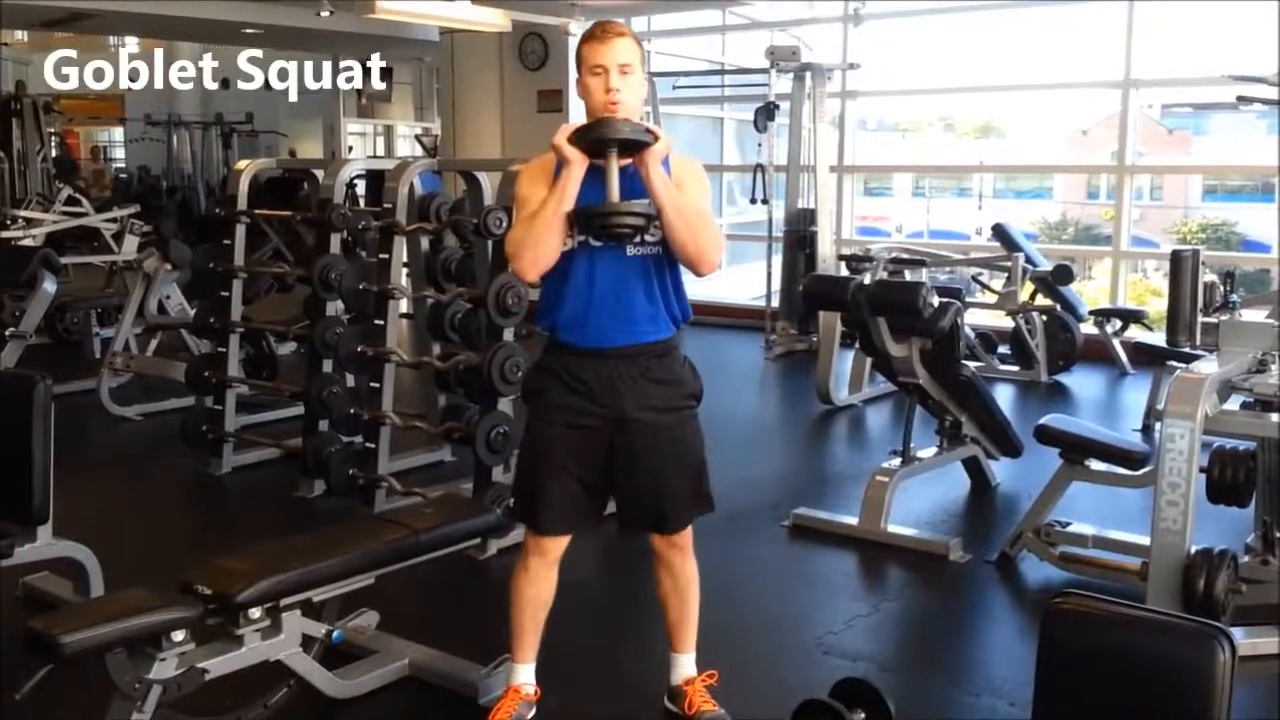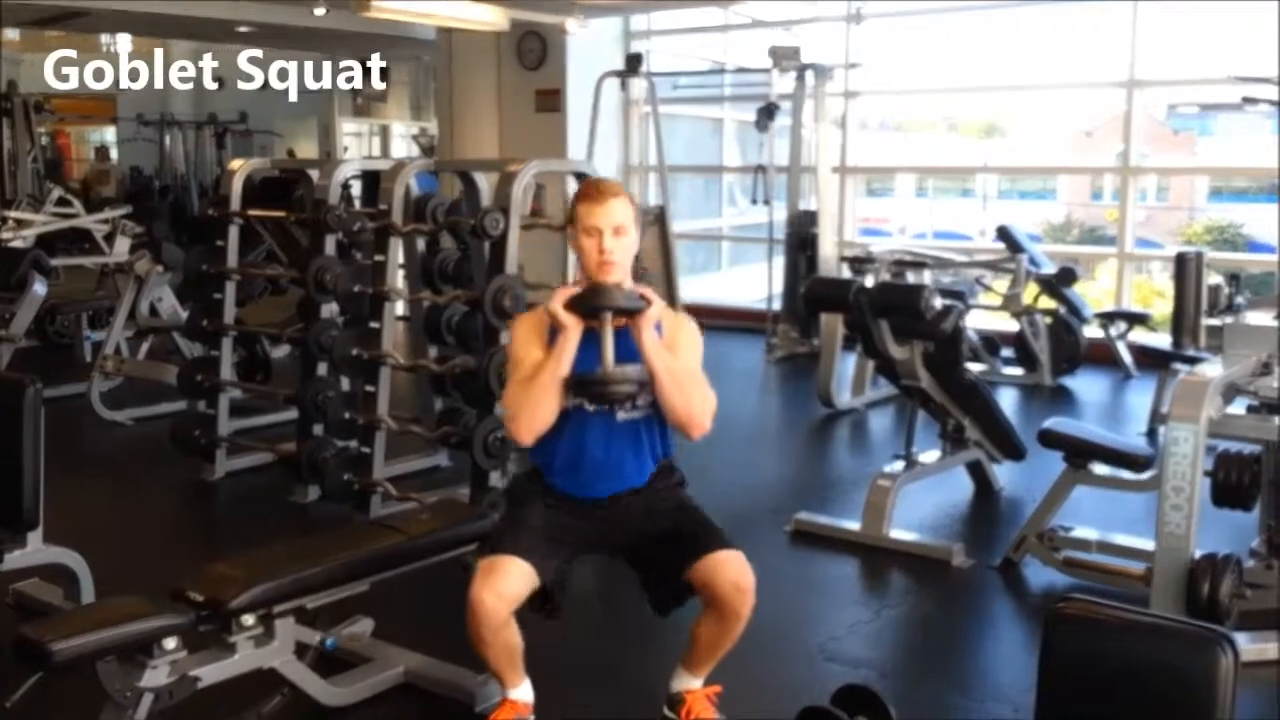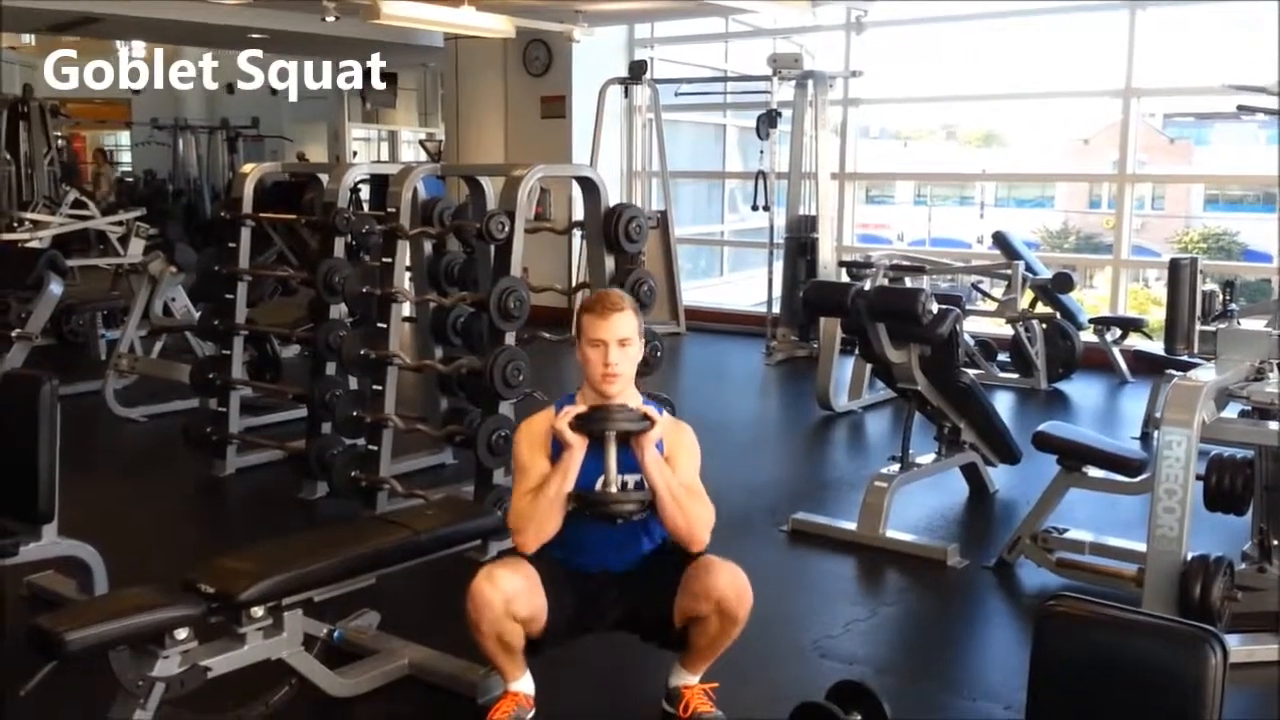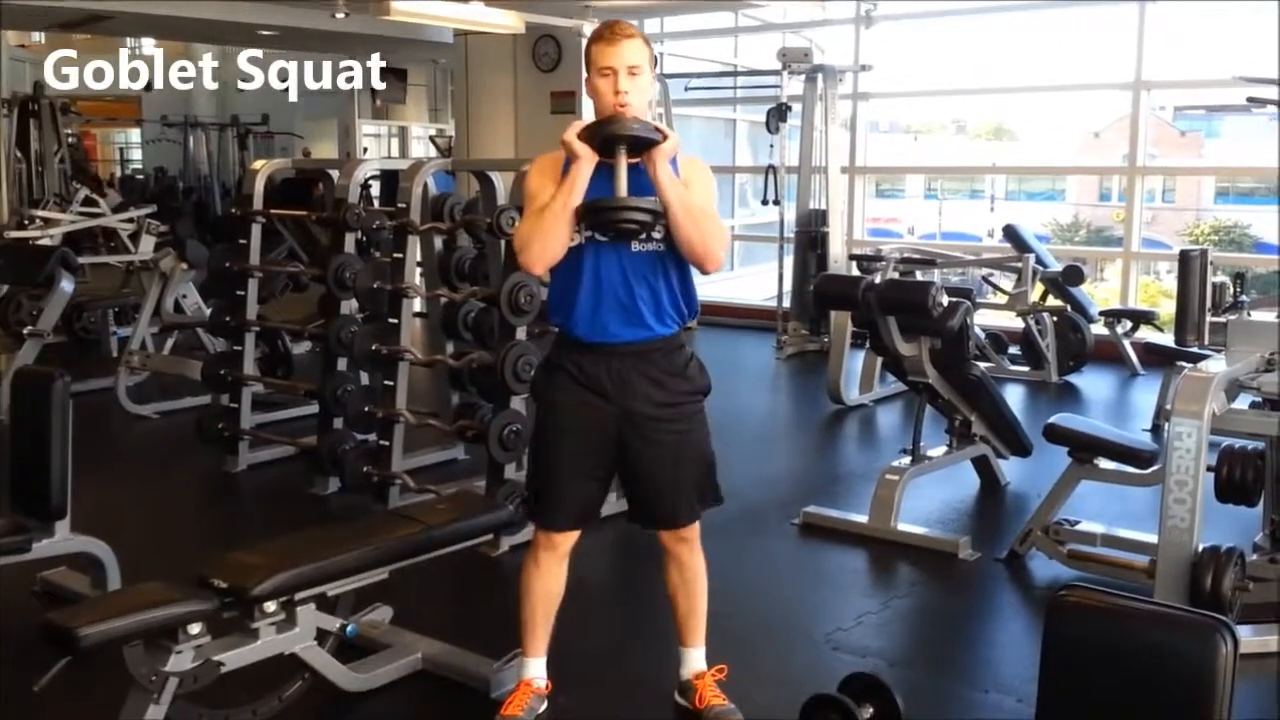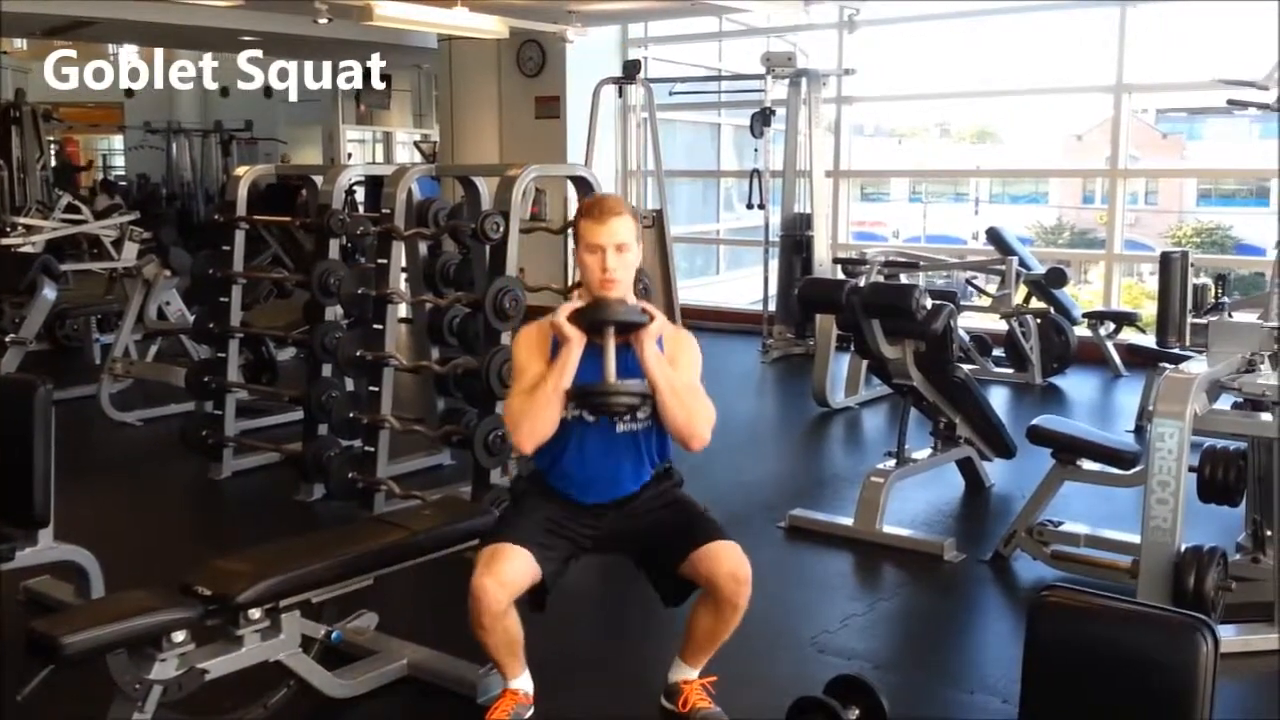
dt=1s
person 1, frame 1
left shoulder: (680, 168)
right shoulder: (544, 170)
left elbow: (706, 259)
right elbow: (527, 264)
left wrist: (652, 170)
right wrist: (575, 171)
left hip: (655, 373)
right hip: (570, 375)
left knee: (673, 537)
right knee: (544, 542)
person 1, frame 2
left shoulder: (673, 325)
right shoulder: (537, 325)
left elbow: (696, 422)
right elbow: (524, 428)
left wrist: (645, 335)
right wrist: (570, 336)
left hip: (645, 493)
right hip: (557, 497)
left knee: (735, 584)
right knee: (488, 598)
person 1, frame 3
left shoulder: (673, 433)
right shoulder: (540, 430)
left elbow: (696, 538)
right elbow: (527, 540)
left wrist: (647, 453)
right wrist: (573, 454)
left hip: (646, 574)
right hip: (564, 578)
left knee: (730, 590)
right knee: (488, 592)
person 1, frame 4
left shoulder: (687, 167)
right shoulder: (553, 167)
left elbow: (711, 256)
right elbow: (534, 258)
left wrist: (659, 169)
right wrist: (584, 166)
left hip: (662, 369)
right hip: (579, 370)
left knee: (680, 533)
right knee: (553, 536)
person 1, frame 5
left shoulder: (672, 339)
right shoulder: (540, 338)
left elbow: (697, 435)
right elbow: (525, 437)
left wrist: (648, 351)
right wrist: (572, 349)
left hip: (644, 495)
right hip: (558, 499)
left knee: (733, 575)
right knee: (489, 587)
